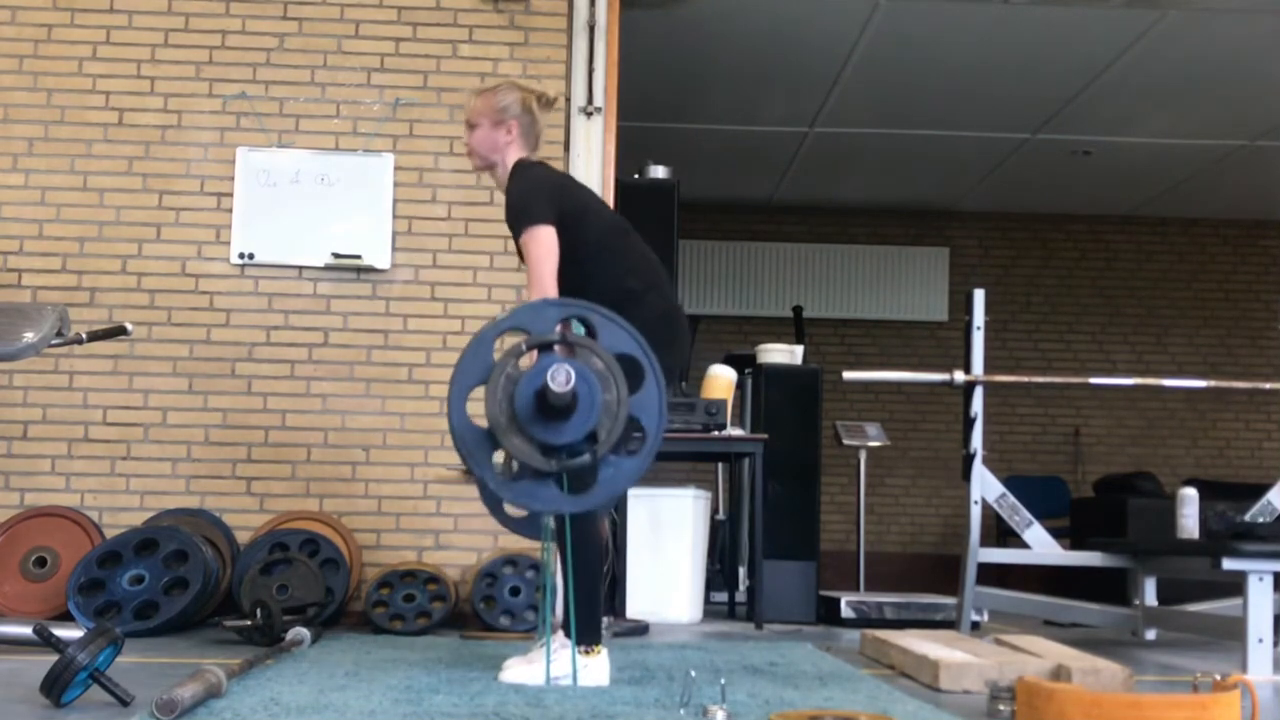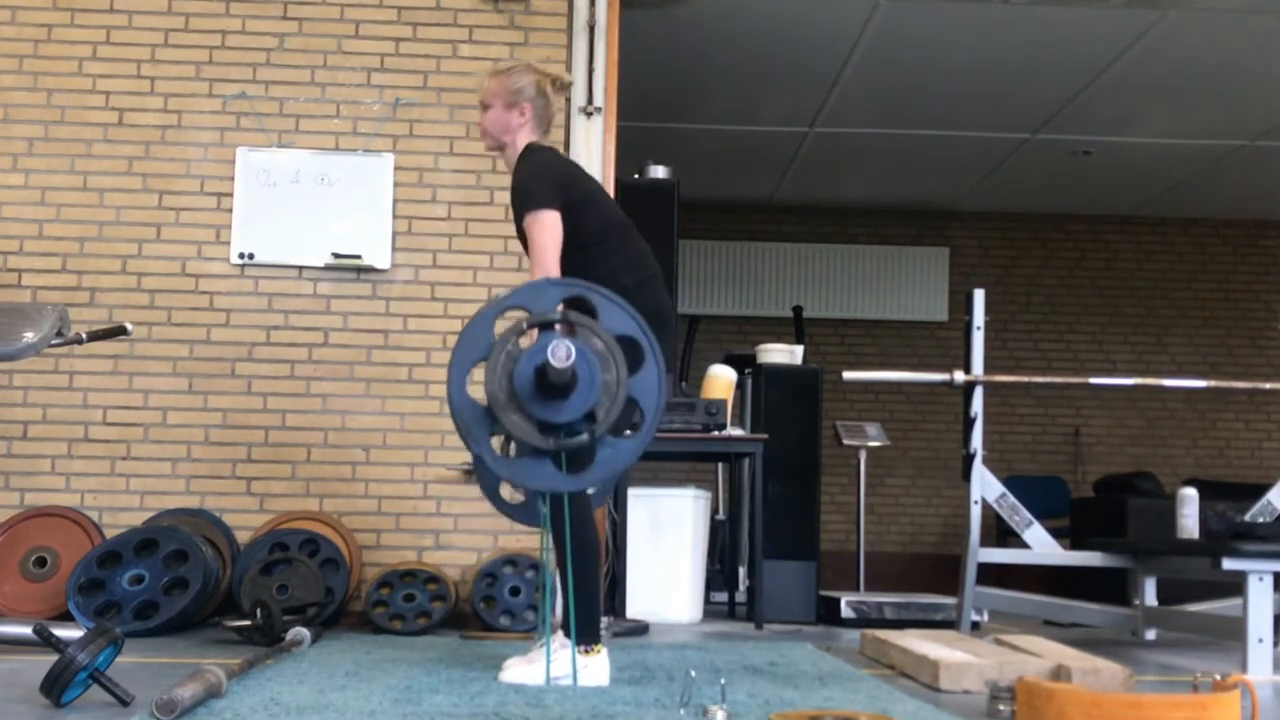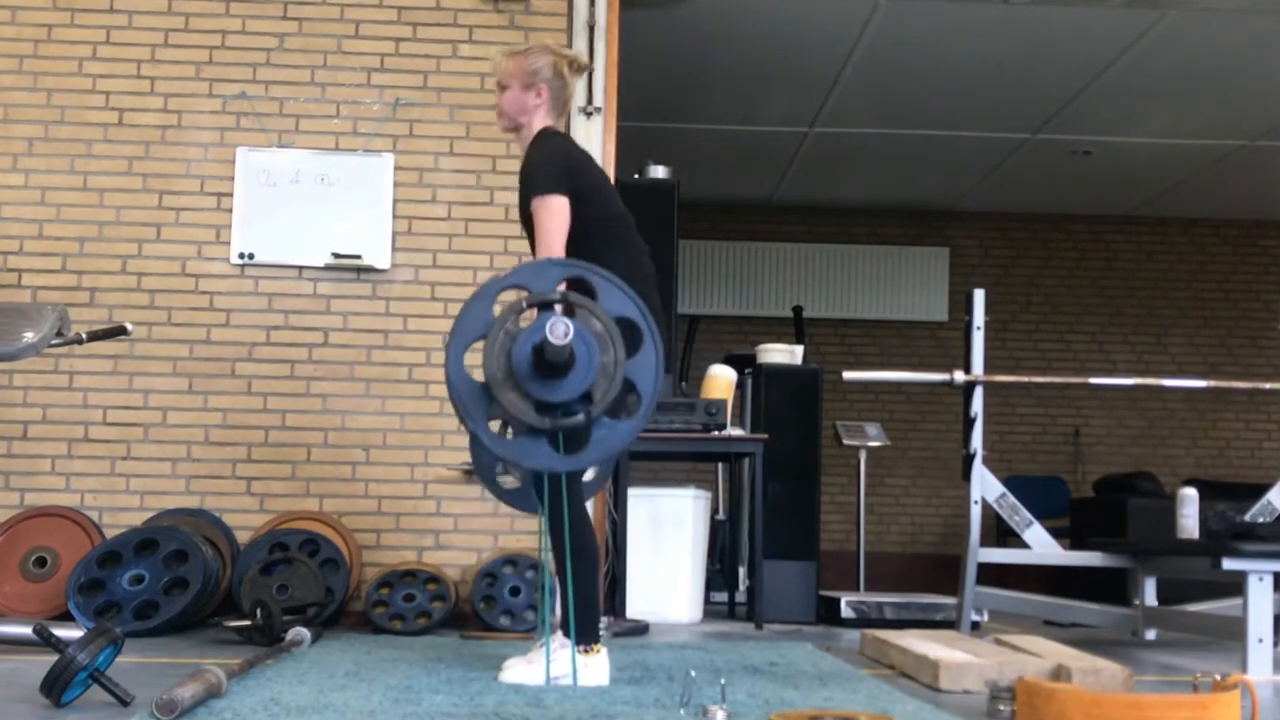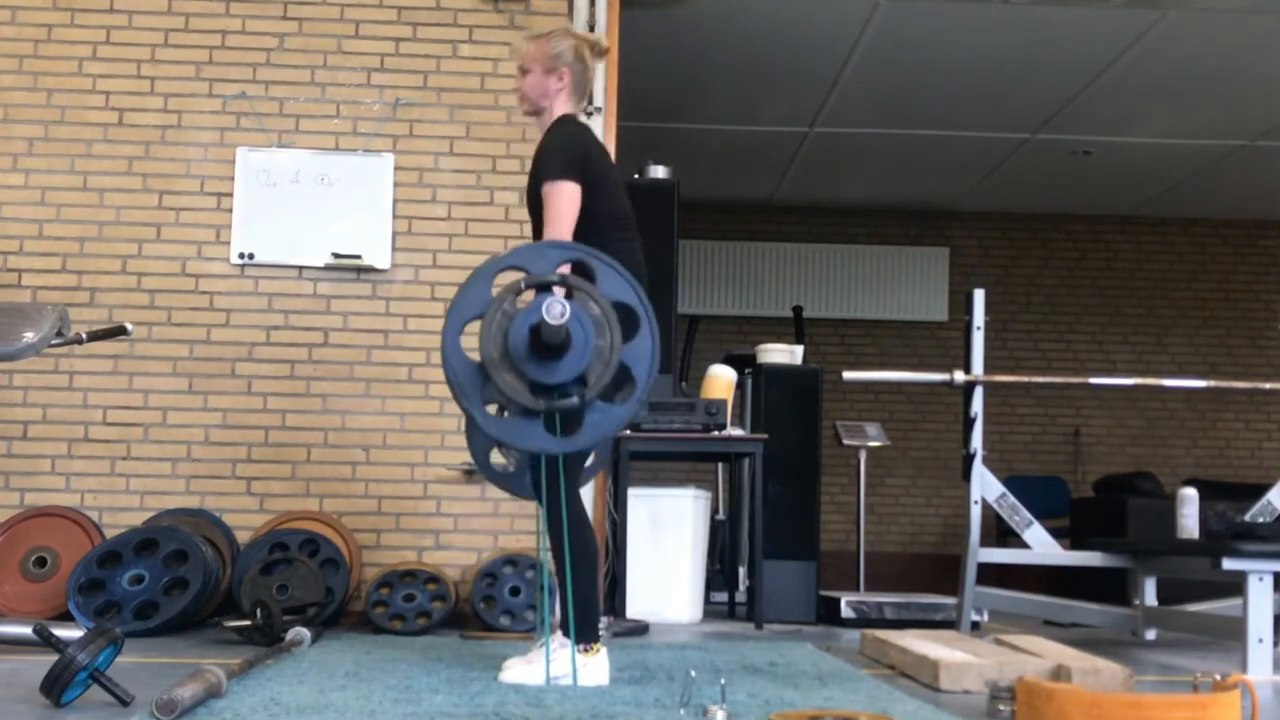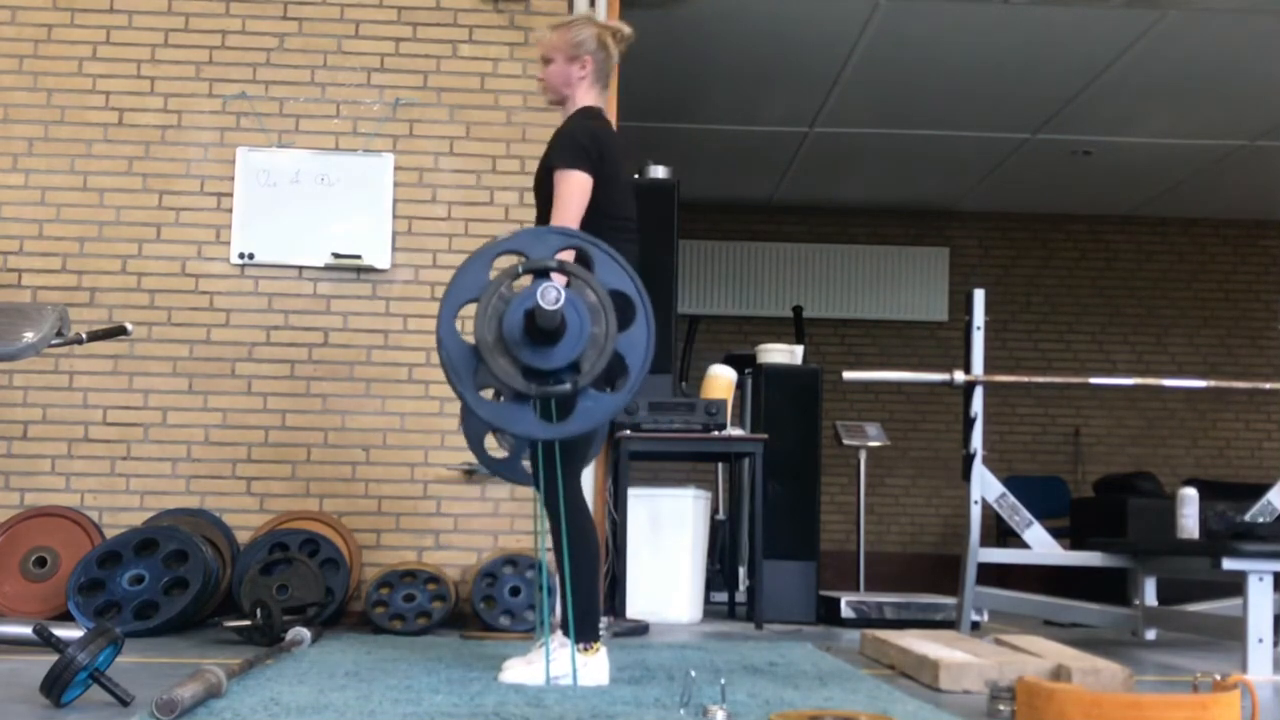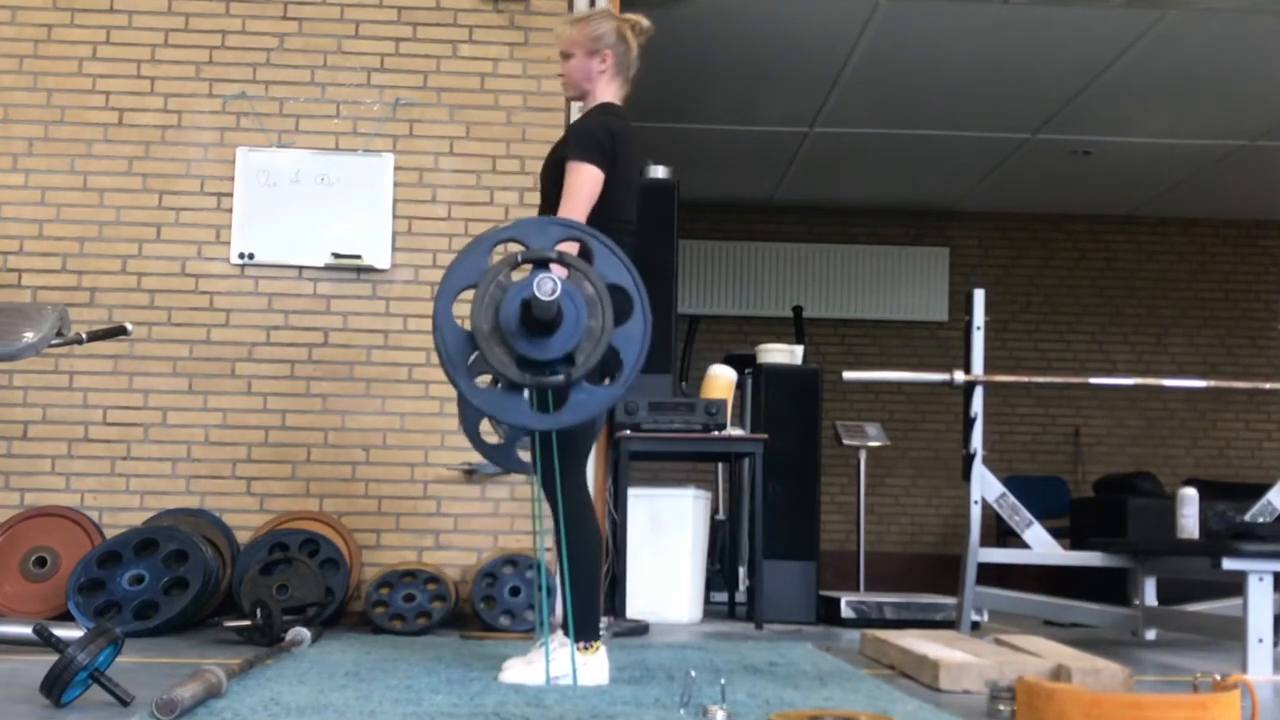
dt=0.1s
person 1, frame 1
left shoulder: (528, 187)
right shoulder: (540, 185)
left elbow: (544, 298)
right elbow: (557, 294)
left hip: (641, 339)
right hip: (643, 336)
left knee: (572, 486)
right knee: (569, 485)
left ankle: (585, 651)
right ankle: (578, 636)
person 1, frame 2
left shoulder: (536, 171)
right shoulder: (546, 170)
left elbow: (546, 281)
right elbow: (559, 281)
left ankle: (584, 651)
right ankle: (578, 637)
person 1, frame 3
left shoulder: (545, 157)
right shoulder: (560, 156)
left elbow: (551, 266)
left knee: (558, 485)
right knee: (559, 484)
left ankle: (584, 650)
right ankle: (576, 637)
person 1, frame 4
left shoulder: (562, 142)
right shoulder: (573, 142)
left elbow: (556, 249)
left knee: (554, 479)
right knee: (555, 479)
left ankle: (583, 650)
right ankle: (575, 636)
person 1, frame 5
left shoulder: (578, 134)
right shoulder: (595, 135)
left elbow: (564, 237)
left knee: (560, 483)
right knee: (557, 481)
left ankle: (584, 650)
right ankle: (576, 636)
person 1, frame 6
left shoulder: (595, 127)
right shoulder: (614, 130)
left elbow: (569, 227)
left knee: (562, 479)
right knee: (561, 477)
left ankle: (584, 649)
right ankle: (578, 636)
